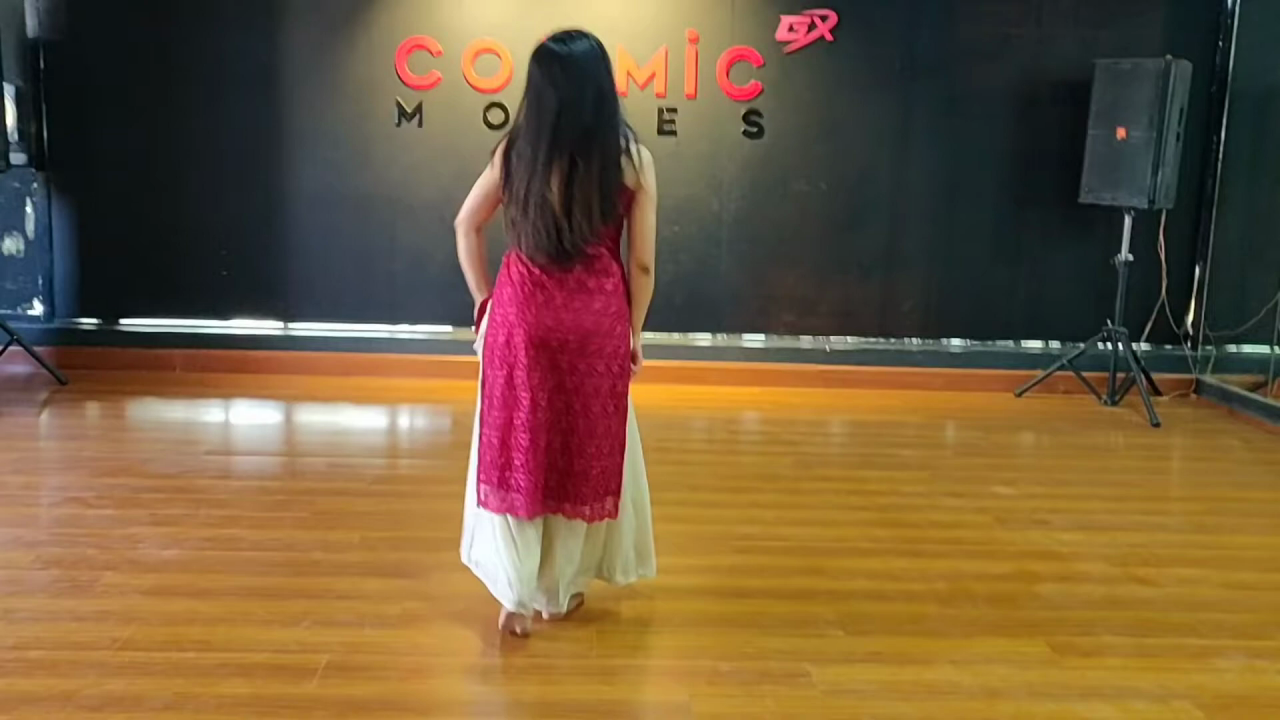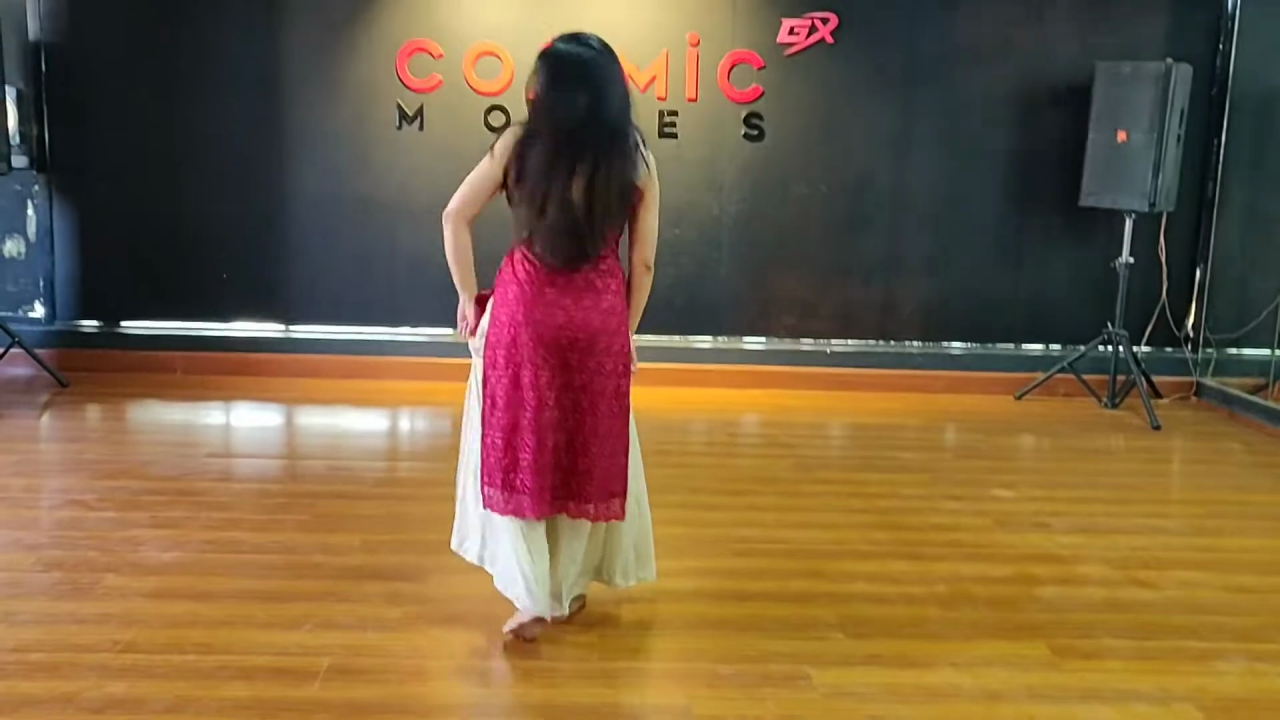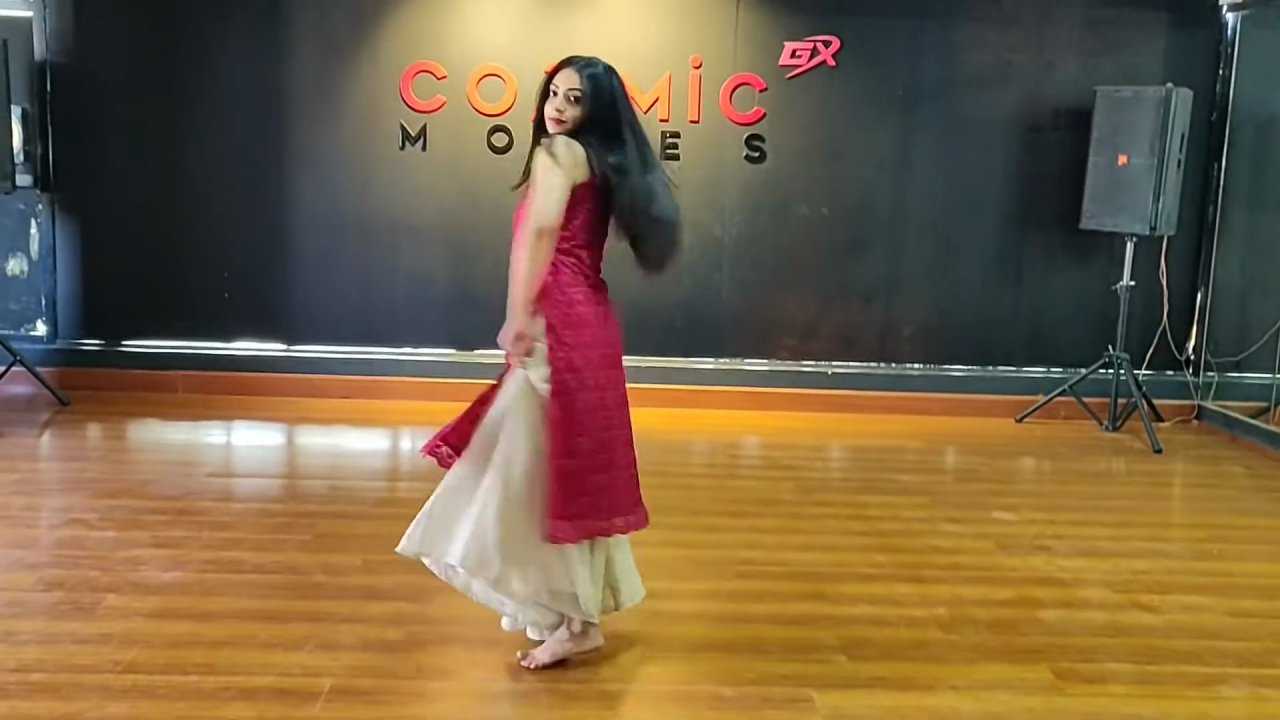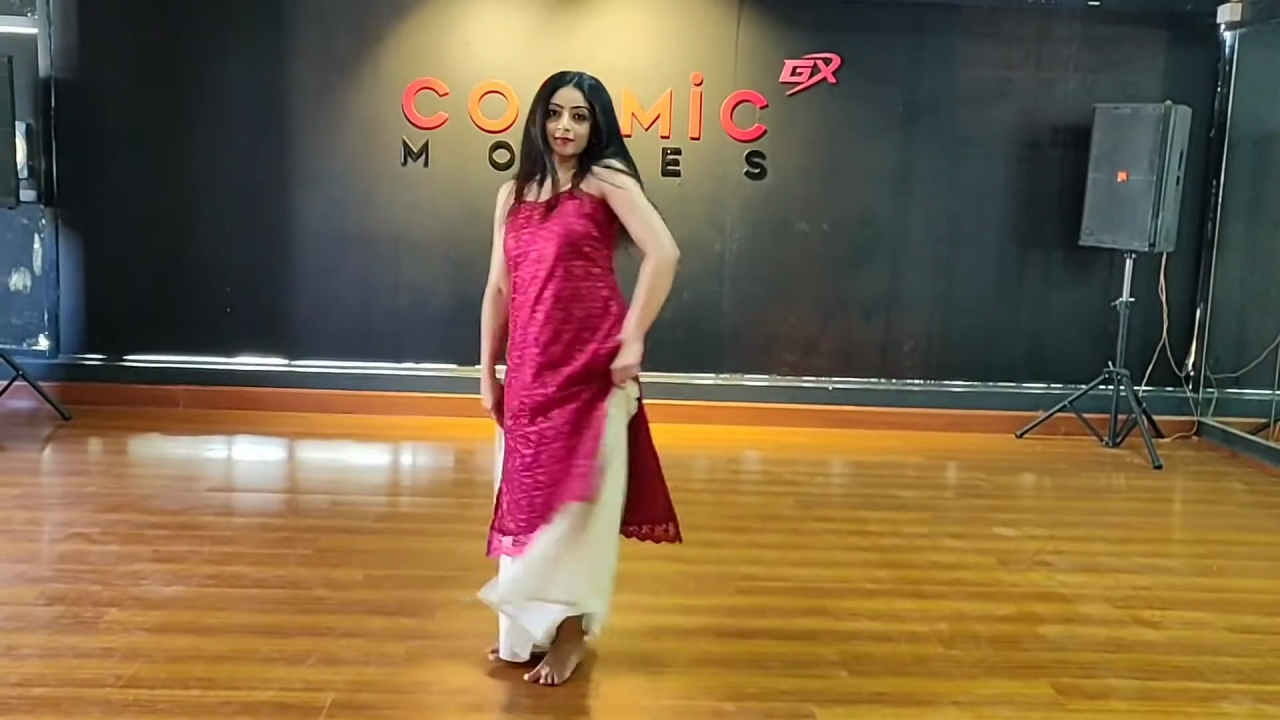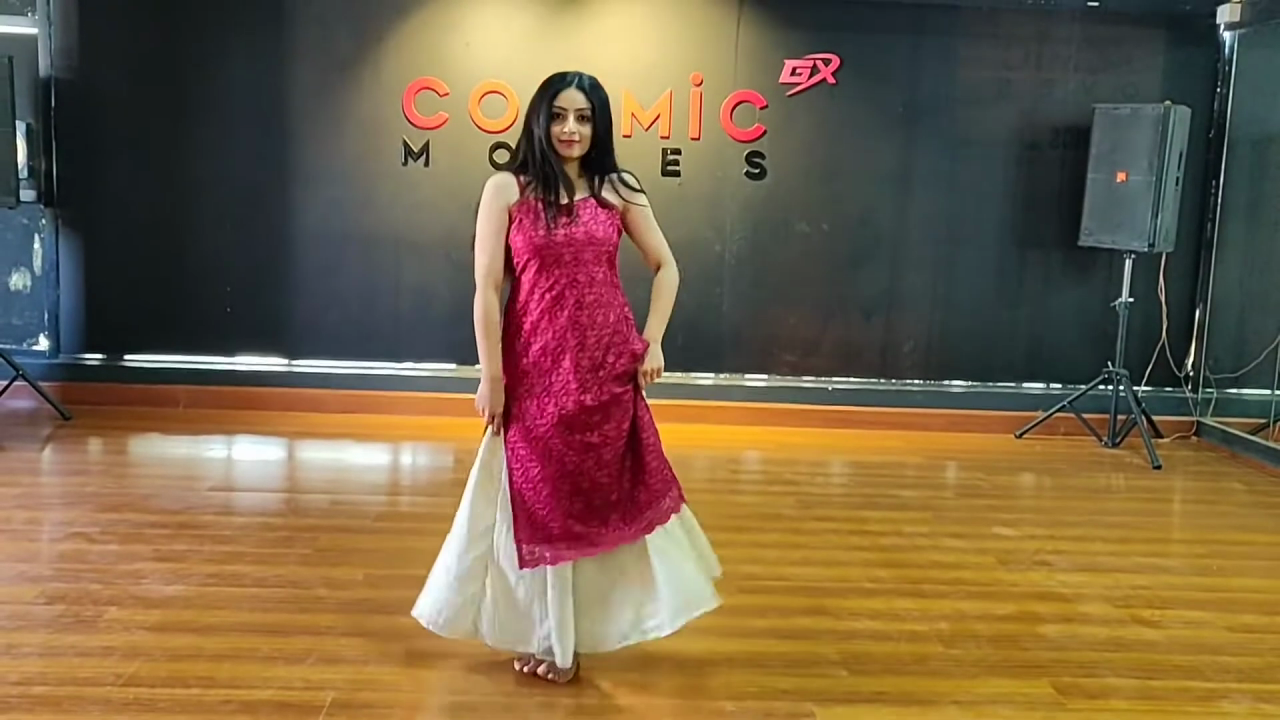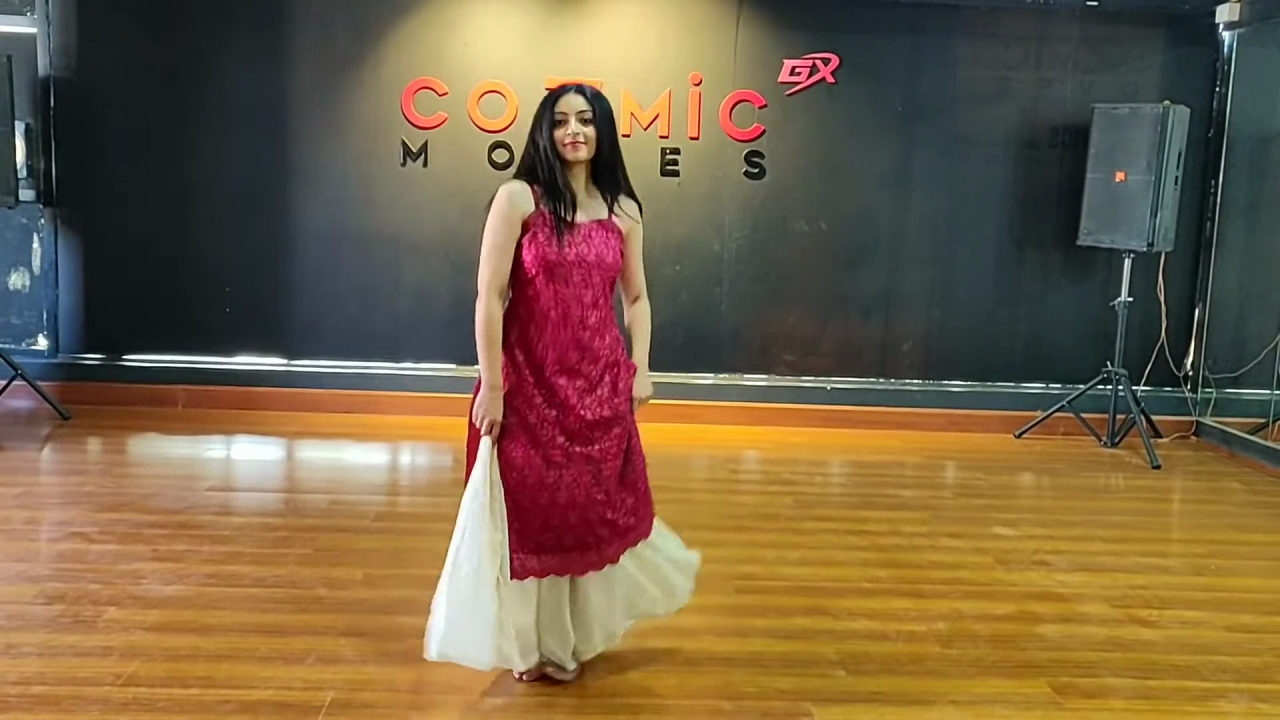
dt=0.3s
person 1, frame 1
left shoulder: (518, 147)
right shoulder: (631, 156)
left elbow: (466, 226)
right elbow: (641, 261)
left wrist: (484, 301)
right wrist: (632, 330)
left hip: (521, 317)
right hip: (598, 324)
left knee: (517, 454)
right knee: (587, 455)
left ankle: (518, 595)
right ankle: (560, 589)
person 1, frame 2
left shoulder: (522, 142)
right shoulder: (635, 158)
left elbow: (455, 217)
right elbow: (644, 260)
left wrist: (469, 298)
right wrist: (627, 329)
left hip: (526, 314)
right hip: (599, 321)
left knee: (520, 455)
right knee: (588, 457)
left ankle: (530, 597)
right ankle: (565, 590)
person 1, frame 3
left shoulder: (559, 151)
right shoulder: (606, 166)
left elbow: (540, 226)
left wrist: (517, 318)
left hip: (556, 334)
right hip: (589, 333)
left knee: (536, 477)
right knee: (573, 476)
left ankle: (576, 619)
right ankle: (576, 605)
person 1, frame 4
left shoulder: (607, 177)
right shoulder: (513, 193)
left elbow: (664, 251)
right elbow: (499, 287)
left wrist: (633, 338)
right wrist: (488, 367)
left hip: (594, 360)
right hip: (533, 367)
left knee: (580, 493)
right knee: (533, 493)
left ankle: (568, 627)
right ankle: (533, 628)
person 1, frame 5
left shoulder: (618, 191)
right shoulder: (507, 190)
left elbow: (665, 267)
right elbow: (486, 289)
left wrist: (652, 342)
right wrist: (491, 377)
left hip: (609, 368)
right hip: (534, 371)
left knee: (605, 497)
right knee: (535, 502)
left ankle: (571, 635)
right ankle: (537, 634)
person 1, frame 6
left shoulder: (623, 211)
right shoulder: (517, 198)
left elbow: (636, 297)
right elbow: (489, 296)
left wrist: (640, 367)
right wrist: (491, 386)
left hip: (601, 385)
right hip: (530, 381)
left knee: (598, 508)
right knee: (532, 511)
left ankle: (574, 635)
right ankle: (537, 642)
